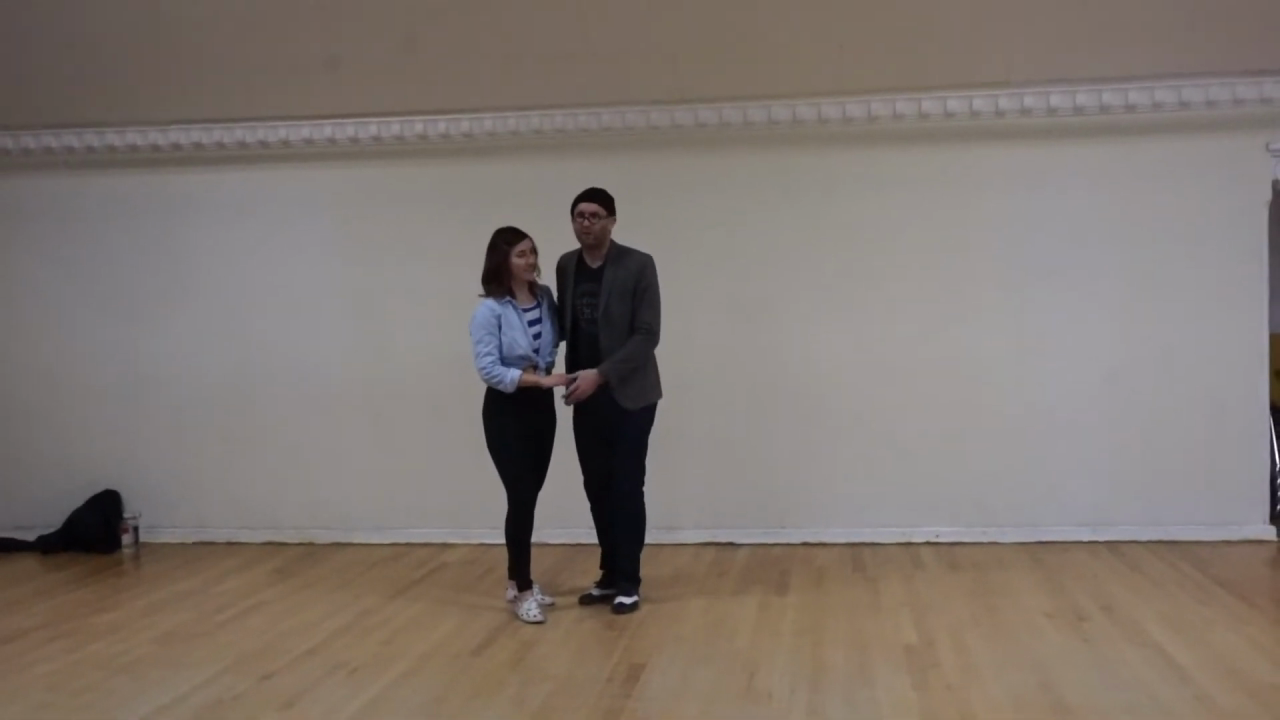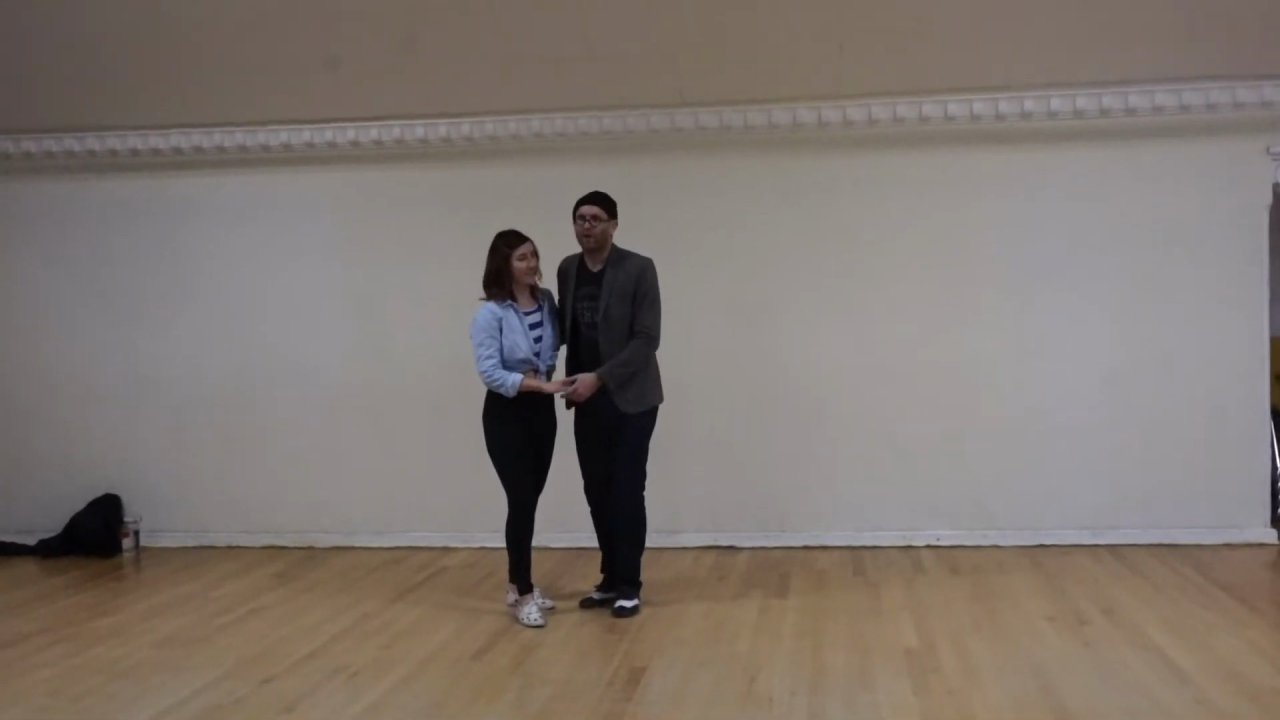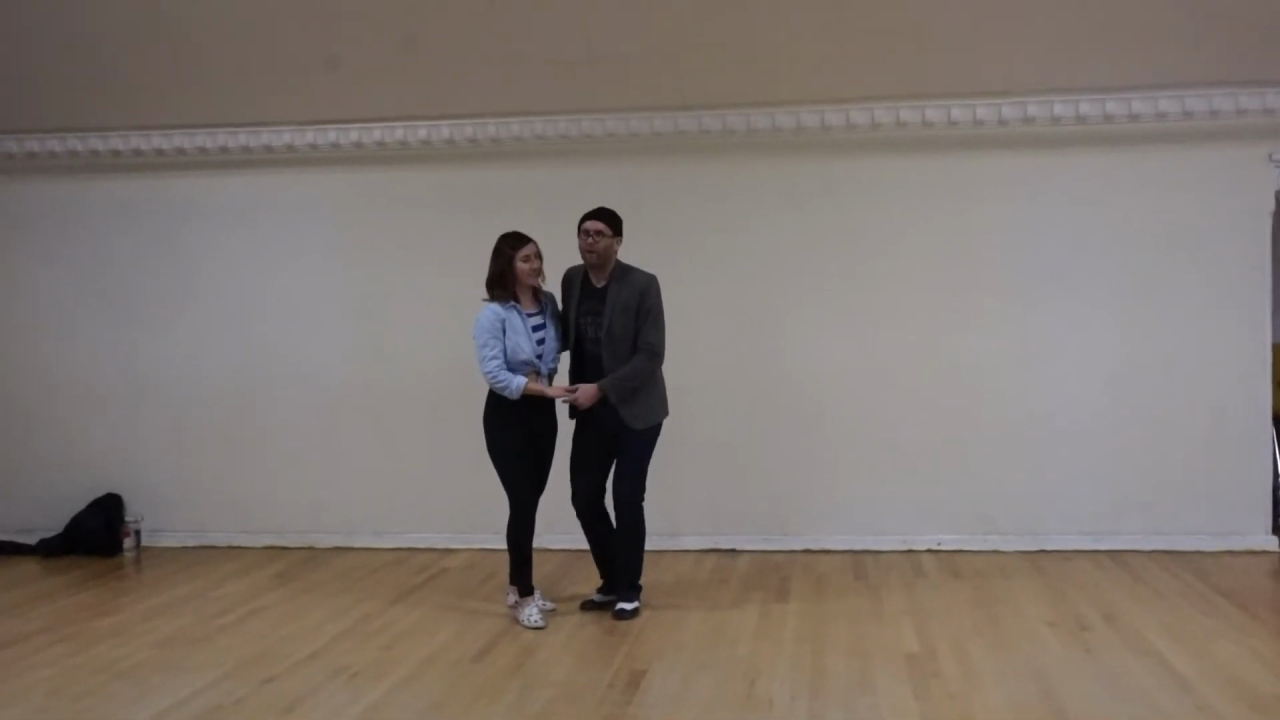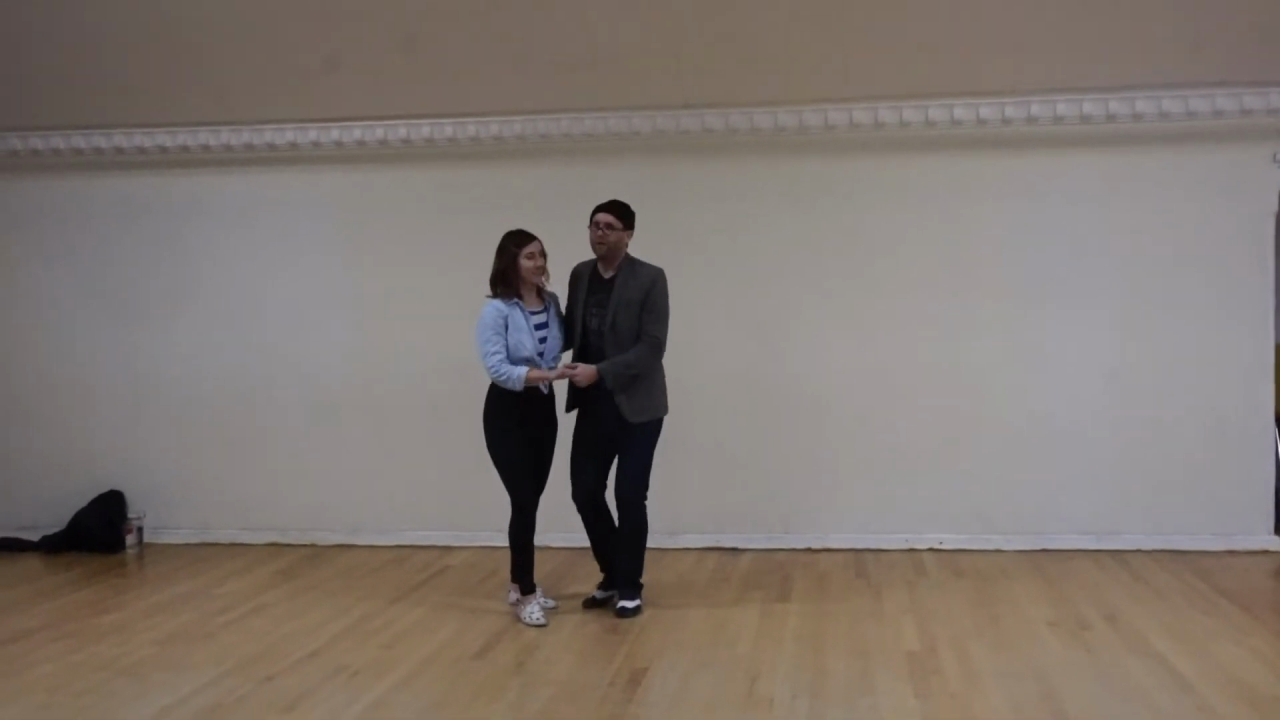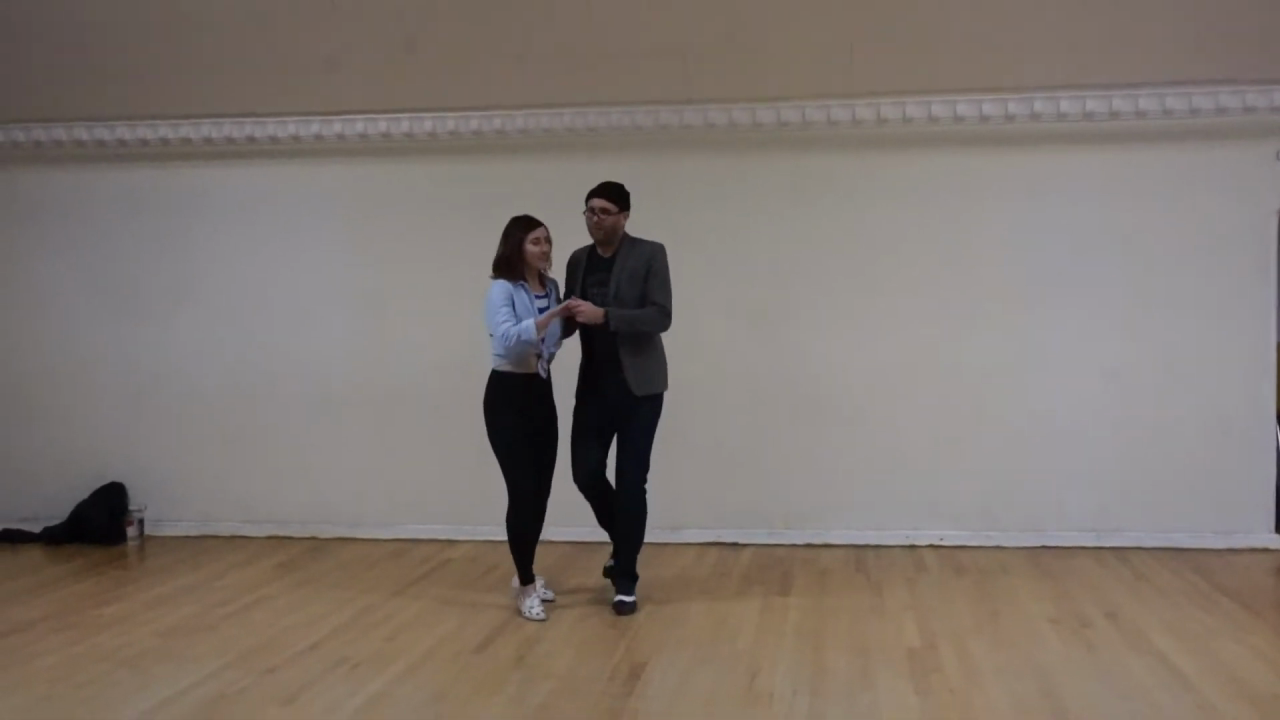
dt=0.2s
person 1, frame 1
left shoulder: (638, 265)
right shoulder: (566, 266)
left elbow: (647, 335)
left wrist: (602, 374)
left hip: (629, 396)
right hip: (587, 398)
left knee: (627, 489)
right knee: (598, 489)
left ankle: (628, 581)
right ankle: (610, 575)
person 1, frame 2
left shoulder: (638, 269)
right shoulder: (567, 269)
left elbow: (647, 339)
left wrist: (600, 376)
left hip: (631, 399)
right hip: (589, 401)
left knee: (627, 491)
right knee: (597, 491)
left ankle: (628, 586)
right ankle: (610, 578)
person 1, frame 3
left shoulder: (642, 285)
right shoulder: (571, 280)
left elbow: (651, 355)
left wrist: (601, 389)
left hip: (636, 411)
right hip: (593, 412)
left knee: (626, 499)
right knee: (584, 498)
left ankle: (628, 590)
right ankle: (610, 581)
person 1, frame 4
left shoulder: (650, 278)
right shoulder: (580, 274)
left elbow: (653, 347)
left wrist: (599, 371)
left hip: (638, 407)
right hip: (592, 406)
left knee: (630, 498)
right knee: (585, 494)
left ankle: (628, 587)
right ankle: (610, 578)
person 1, frame 5
left shoulder: (650, 255)
right shoulder: (579, 260)
left elbow: (661, 316)
right elbow: (569, 320)
left wrist: (604, 316)
left hip: (638, 387)
right hip: (594, 386)
left knee: (630, 479)
right knee: (586, 472)
left ankle: (626, 579)
right ankle: (622, 541)
person 2, frame 1
left shoulder: (545, 297)
right shoulder: (489, 311)
right elbow: (488, 369)
left wrist: (548, 376)
right wrist: (539, 379)
left hip: (541, 406)
right hip: (506, 410)
left knee: (530, 495)
right knee: (521, 497)
left ankle: (518, 581)
right ankle: (522, 591)
person 2, frame 2
left shoulder: (546, 300)
right shoulder: (489, 314)
right elbow: (490, 373)
right wrist: (541, 384)
left hip: (541, 410)
right hip: (506, 414)
left knee: (530, 500)
right knee: (521, 501)
left ankle: (518, 585)
right ankle: (523, 595)
person 2, frame 3
left shoulder: (549, 304)
right shoulder: (493, 315)
right elbow: (494, 374)
right wrist: (545, 389)
left hip: (542, 412)
right hip: (507, 415)
left knee: (530, 502)
right knee: (523, 502)
left ankle: (518, 587)
right ankle: (524, 597)
person 2, frame 4
left shoulder: (552, 302)
right shoulder: (496, 311)
right elbow: (497, 369)
right wrist: (545, 373)
left hip: (543, 406)
right hip: (507, 410)
left knee: (532, 500)
right knee: (523, 500)
left ankle: (520, 585)
right ankle: (526, 595)
person 2, frame 5
left shoulder: (551, 287)
right shoulder: (501, 291)
right elbow: (508, 337)
right wrist: (555, 313)
left hip: (541, 393)
right hip: (507, 396)
left knee: (541, 489)
right knee: (522, 490)
left ankle: (525, 575)
right ankle: (526, 587)
